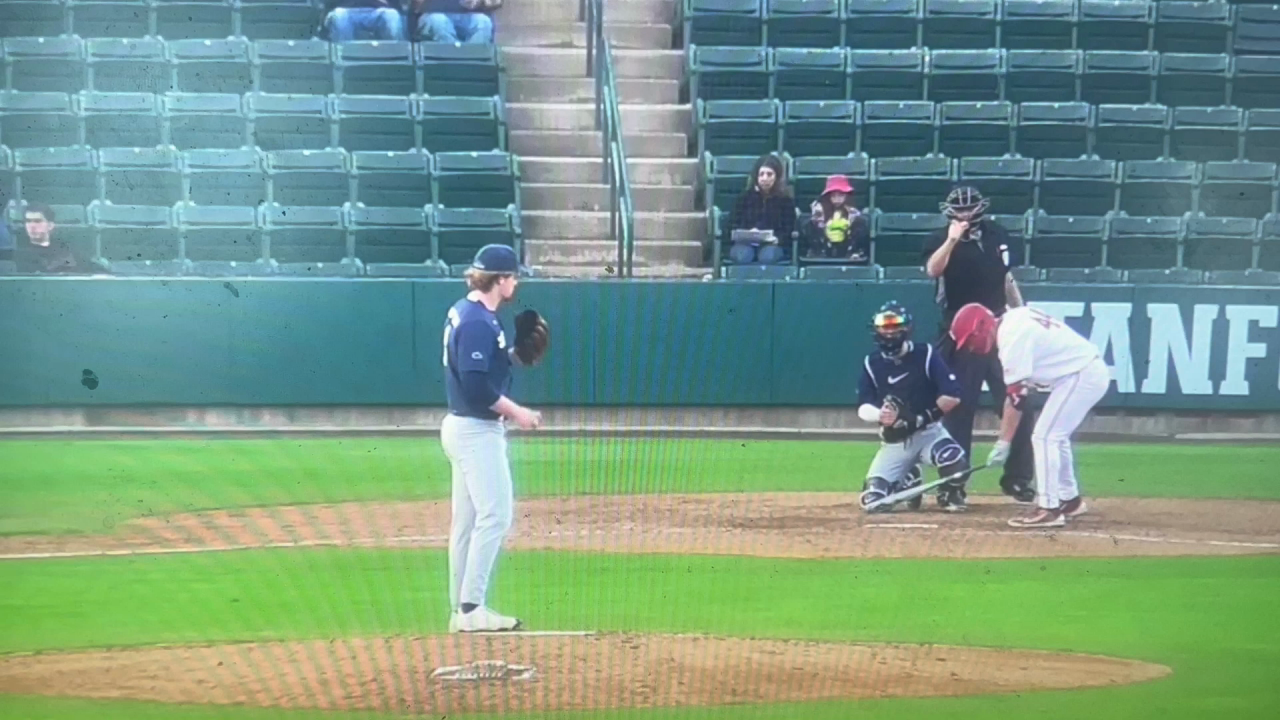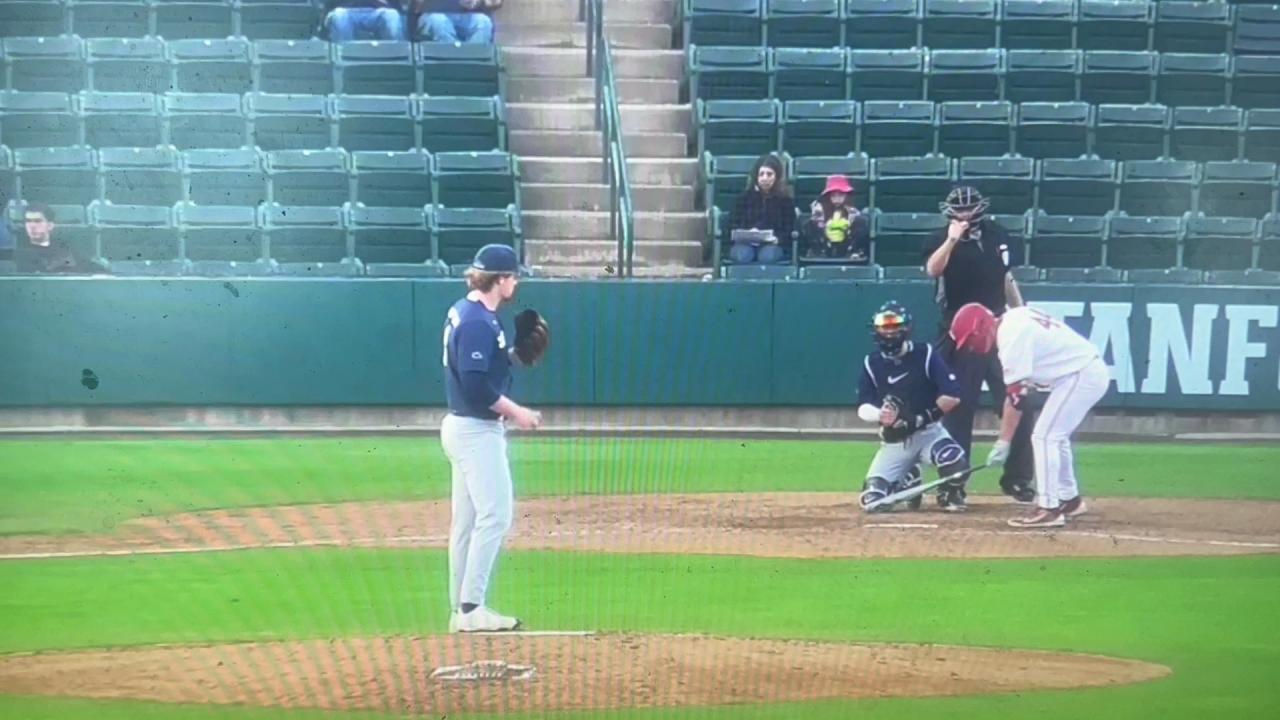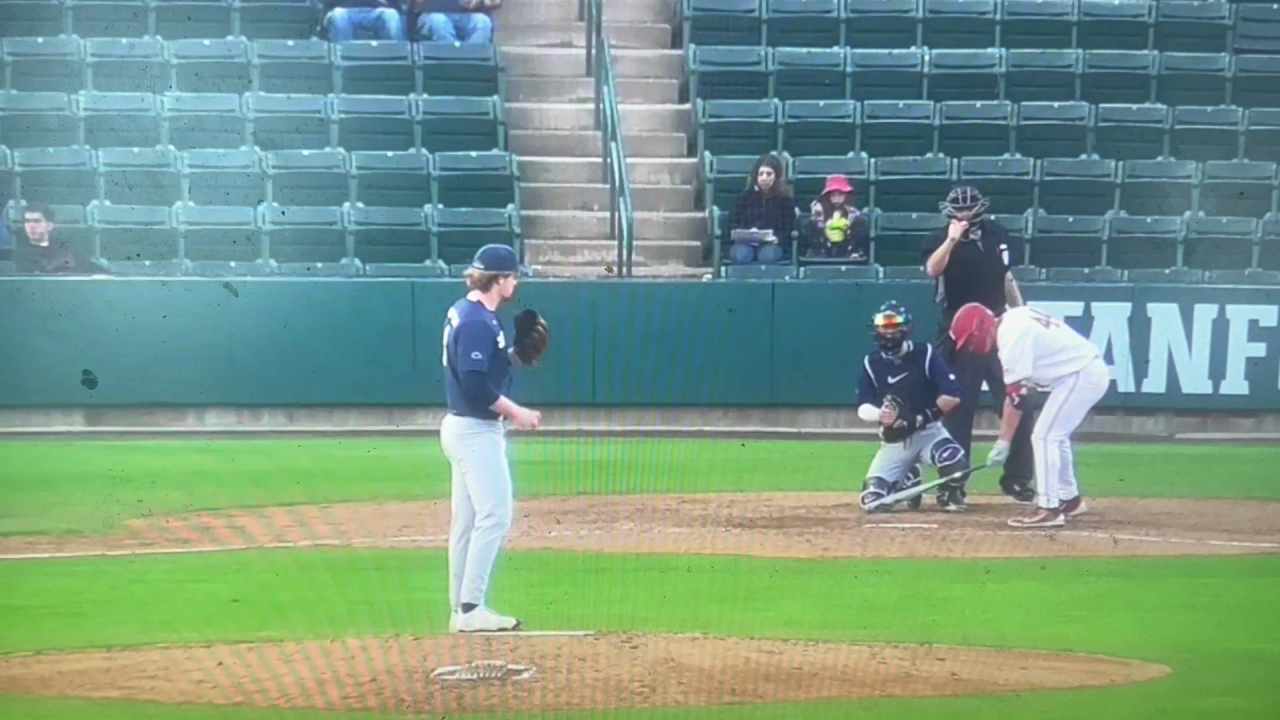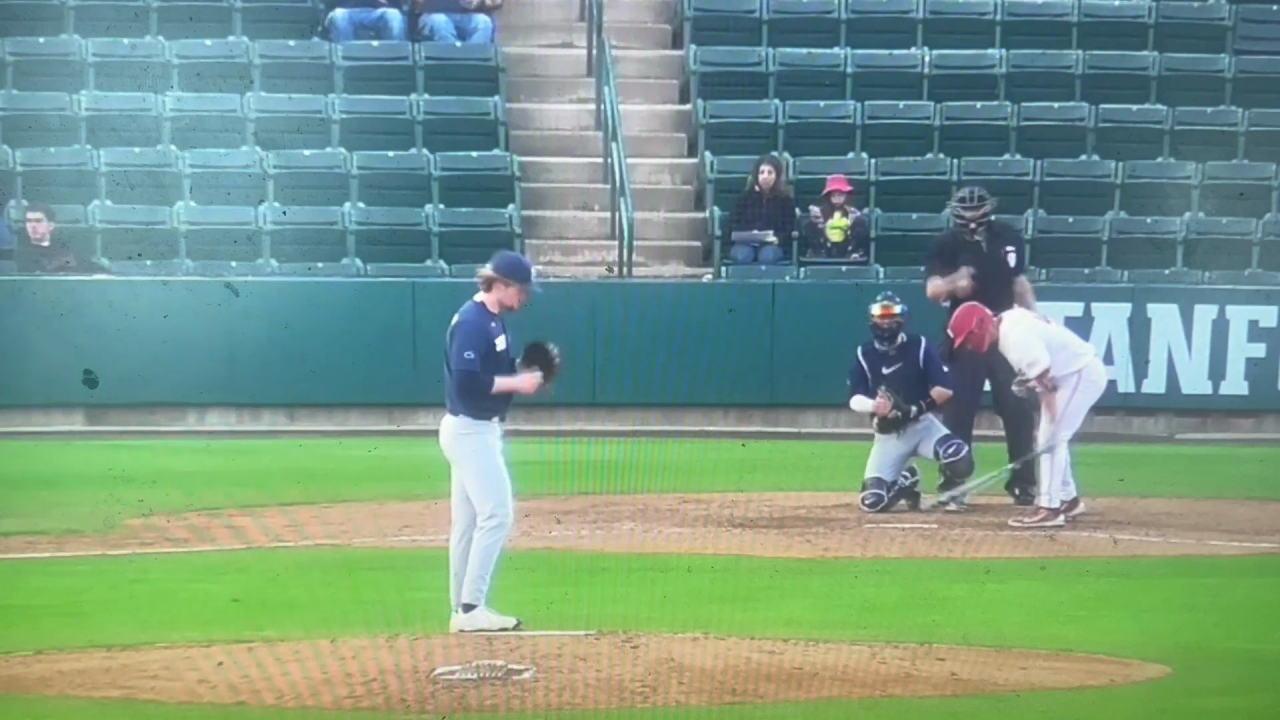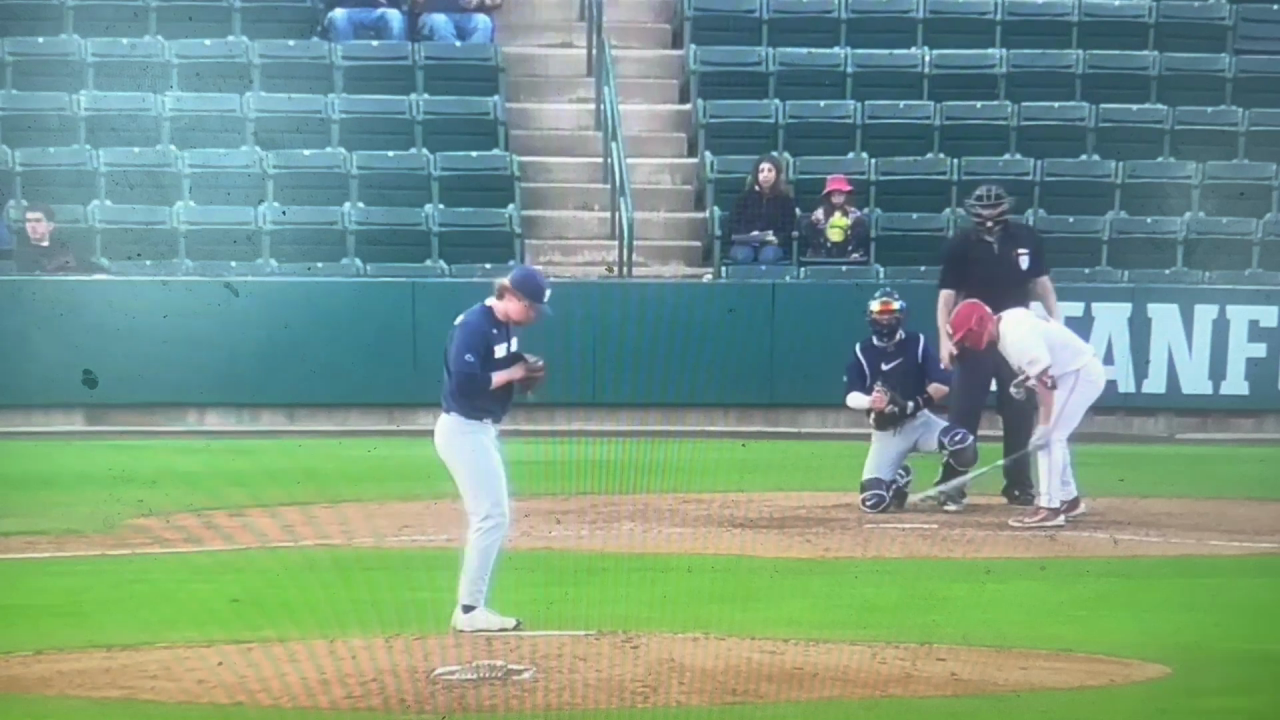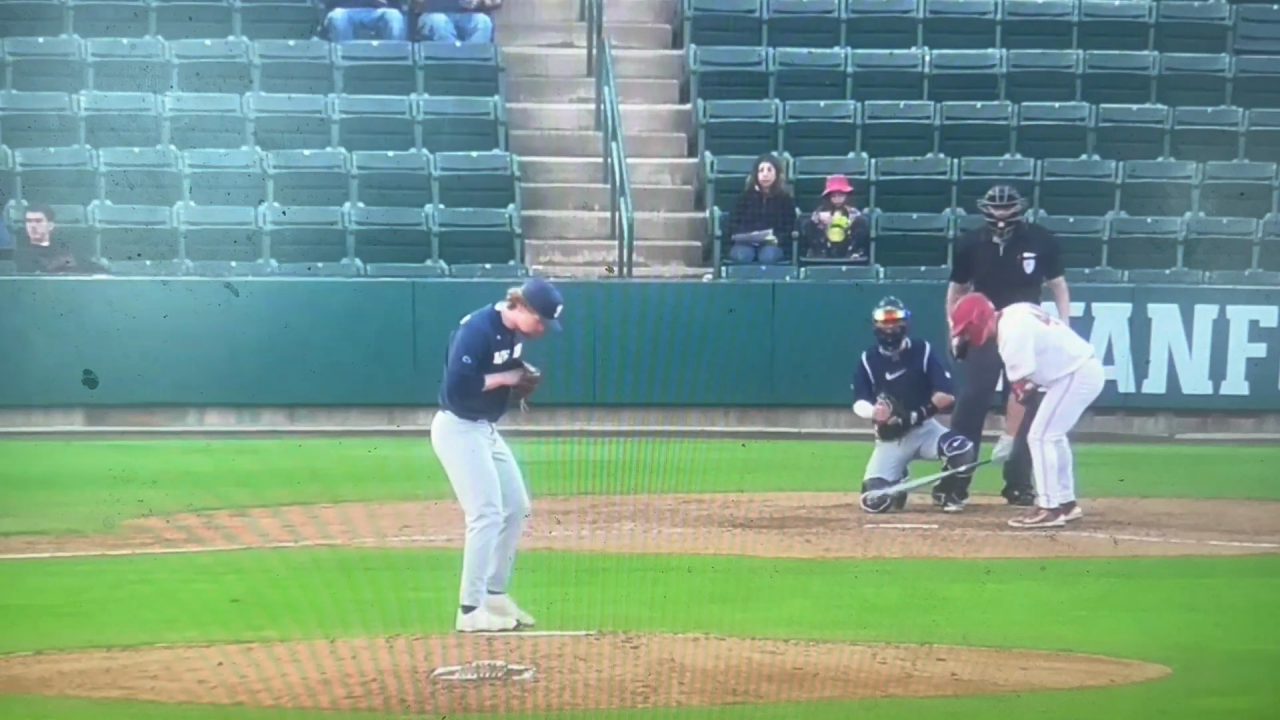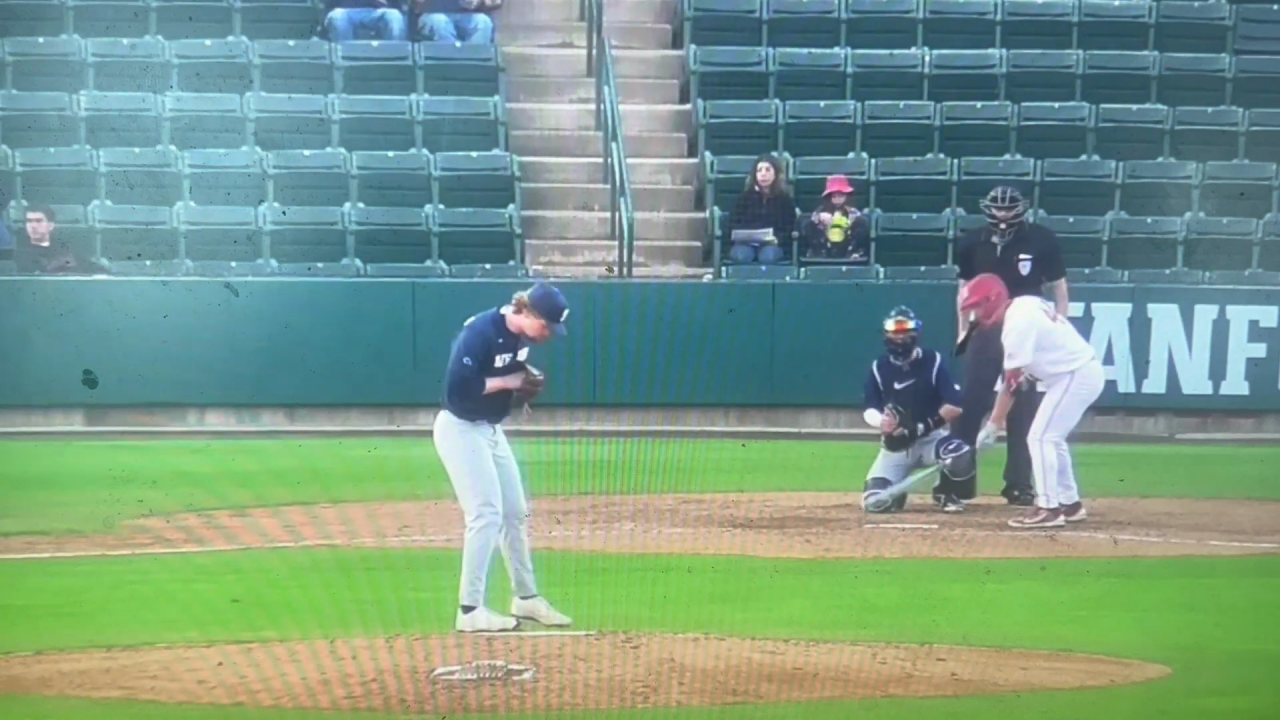
dt=0.2s
person 1, frame 1
left shoulder: (464, 311)
right shoulder: (478, 321)
right elbow: (477, 387)
left wrist: (516, 354)
right wrist: (517, 412)
left hip: (465, 427)
right hip: (477, 431)
left knee: (468, 519)
right knee: (494, 516)
left ankle: (463, 607)
right ankle: (471, 609)
person 1, frame 2
left shoulder: (464, 311)
right shoulder: (478, 321)
right elbow: (477, 386)
left wrist: (515, 353)
right wrist: (517, 413)
left hip: (465, 427)
right hip: (476, 430)
left knee: (467, 520)
right knee: (494, 516)
left ankle: (464, 607)
right ankle: (471, 609)
person 1, frame 3
left shoulder: (466, 312)
right shoulder: (476, 322)
right elbow: (477, 388)
left wrist: (513, 355)
right wrist: (516, 412)
left hip: (468, 428)
right hip: (475, 431)
left knee: (467, 520)
right knee: (495, 515)
left ankle: (464, 608)
right ankle: (470, 610)
person 1, frame 4
left shoulder: (493, 317)
right shoulder: (472, 323)
right elbow: (469, 384)
left wrist: (523, 371)
right wrist: (517, 384)
left hip: (478, 430)
right hip: (471, 431)
left knee: (468, 521)
right knee: (496, 515)
left ankle: (464, 607)
right ankle: (471, 610)
person 1, frame 5
left shoulder: (508, 325)
right shoulder: (473, 326)
right elbow: (465, 386)
left wrist: (524, 372)
right wrist: (511, 373)
left hip: (483, 429)
right hip: (463, 431)
left knee: (489, 517)
right knee: (492, 516)
left ankle: (469, 605)
right ankle: (470, 611)
person 1, frame 6
left shoulder: (515, 331)
right shoulder: (476, 329)
right elbow: (458, 386)
left wrist: (521, 377)
right wrist: (506, 378)
left hip: (485, 428)
right hip: (459, 429)
left knee: (517, 507)
right knee: (486, 515)
left ankle: (494, 594)
right ankle: (470, 610)
person 1, frame 7
left shoulder: (522, 336)
right shoulder: (479, 331)
right elbow: (458, 386)
left wrist: (526, 382)
right wrist: (507, 382)
left hip: (490, 429)
right hip: (460, 429)
left knee: (515, 512)
right knee: (486, 515)
left ankle: (526, 597)
right ankle: (470, 610)
person 2, frame 1
left shoulder: (998, 235)
right shoulder: (942, 240)
right elbow: (933, 270)
right wrist: (952, 240)
right knee: (958, 408)
left ankle: (1018, 478)
person 2, frame 2
left shoulder: (998, 234)
right shoulder: (942, 240)
right elbow: (933, 270)
right wrist: (952, 240)
right knee: (958, 408)
left ankle: (1018, 478)
person 2, frame 3
left shoulder: (998, 235)
right shoulder: (941, 241)
right elbow: (932, 270)
right wrist: (952, 241)
right knee: (958, 409)
left ankle: (1019, 479)
person 2, frame 4
left shoulder: (1009, 237)
right shoulder: (946, 244)
left elbow: (1019, 282)
right elbow: (933, 289)
right wrist: (953, 284)
left knee: (1019, 409)
right knee: (959, 410)
left ankle: (1022, 483)
right ankle: (952, 485)
person 2, frame 5
left shoulder: (1027, 238)
right shoulder: (960, 245)
left elbow: (1041, 283)
right elbow: (947, 296)
left wrist: (1055, 323)
right wrist: (945, 341)
left knee: (1020, 410)
right knee: (963, 409)
left ankle: (1018, 485)
right ankle: (952, 485)
person 2, frame 6
left shoulder: (1040, 240)
right shoulder: (971, 243)
left elbow: (1058, 284)
right elbow: (956, 290)
left wrist: (1064, 326)
left knee: (1024, 409)
right knee: (968, 407)
left ankle: (1018, 485)
right ankle: (953, 483)
person 2, frame 7
left shoulder: (1042, 241)
right shoulder: (973, 242)
left elbow: (1058, 287)
right wrist: (963, 327)
right hip: (985, 330)
left knee: (1023, 408)
right knee: (969, 404)
left ankle: (1018, 485)
right ankle: (961, 480)
person 3, frame 1
left shoulder: (1012, 339)
right shoulder: (1014, 318)
left elbow: (1015, 396)
left wrist: (1003, 442)
right wrist: (1030, 378)
left hip: (1082, 375)
right hip: (1090, 369)
left knee: (1044, 436)
right knee: (1055, 435)
left ankle: (1049, 509)
right ankle: (1069, 499)
person 3, frame 2
left shoulder: (1011, 338)
right shoulder: (1013, 317)
left elbow: (1015, 396)
left wrist: (1003, 442)
right wrist: (1030, 378)
left hip: (1083, 375)
right hip: (1090, 370)
left knee: (1044, 436)
right knee: (1055, 435)
left ankle: (1048, 509)
right ankle: (1069, 499)
person 3, frame 3
left shoulder: (1011, 338)
right shoulder: (1012, 319)
left elbow: (1016, 395)
left wrist: (1003, 442)
right wrist: (1027, 377)
left hip: (1082, 375)
right hip: (1086, 371)
left knee: (1045, 437)
right knee: (1054, 435)
left ankle: (1048, 508)
right ankle: (1069, 499)
person 3, frame 4
left shoulder: (1017, 336)
right shoulder: (1007, 322)
left elbow: (1047, 381)
left wrist: (1052, 427)
right wrist: (1026, 379)
left hip: (1083, 374)
right hip: (1070, 373)
left knee: (1052, 439)
right knee: (1049, 439)
left ankle: (1049, 508)
right ankle: (1067, 500)
person 3, frame 5
left shoulder: (1016, 334)
right shoulder: (1009, 319)
left elbow: (1045, 381)
left wrist: (1044, 426)
right wrist: (1026, 378)
left hip: (1082, 373)
right hip: (1079, 370)
left knee: (1049, 436)
right knee: (1052, 436)
left ankle: (1049, 508)
right ankle: (1069, 500)
person 3, frame 6
left shoulder: (1012, 334)
right shoulder: (1015, 312)
left elbow: (1019, 391)
right wrist: (1031, 377)
left hip: (1079, 375)
right hip: (1082, 369)
left knee: (1040, 436)
right knee: (1052, 436)
left ankle: (1048, 509)
right ankle: (1065, 502)
person 3, frame 7
left shoulder: (1017, 323)
right shoulder: (1027, 304)
left elbow: (1013, 381)
left wrist: (991, 425)
right wrist: (1028, 372)
left hip: (1078, 376)
right hip: (1081, 372)
left knee: (1040, 438)
right knee: (1052, 438)
left ankle: (1048, 508)
right ankle: (1070, 504)
person 4, frame 1
left shoulder: (926, 354)
right shoulder: (872, 363)
left elbow: (952, 396)
right elbow: (863, 409)
left wrist: (920, 419)
right wrist: (880, 415)
left hip: (928, 432)
right hip: (894, 440)
left knee: (953, 460)
right knee: (873, 501)
left ankle: (950, 493)
right ankle: (906, 482)
person 4, frame 2
left shoulder: (926, 355)
right shoulder: (871, 363)
left elbow: (952, 396)
right elbow: (863, 408)
left wrist: (920, 419)
right wrist: (880, 415)
left hip: (928, 432)
right hip: (894, 440)
left knee: (953, 460)
right knee: (872, 500)
left ankle: (950, 493)
right ankle: (905, 483)
person 4, frame 3
left shoulder: (926, 354)
right shoulder: (872, 363)
left elbow: (952, 396)
right elbow: (863, 408)
left wrist: (920, 419)
right wrist: (880, 415)
left hip: (928, 431)
right hip: (894, 440)
left knee: (953, 460)
right knee: (872, 499)
left ankle: (951, 493)
right ankle: (906, 482)
person 4, frame 4
left shoulder: (919, 346)
right shoulder: (864, 354)
left elbow: (945, 389)
right elbow: (855, 400)
left wrist: (914, 410)
right wrist: (874, 406)
left hip: (922, 424)
right hip: (888, 434)
left knee: (958, 456)
right knee: (872, 501)
right ankle: (903, 482)
person 4, frame 5
left shoulder: (917, 343)
right shoulder: (862, 351)
left elbow: (942, 385)
right elbow: (851, 397)
left wrist: (911, 406)
right wrist: (870, 402)
left hip: (919, 420)
right hip: (886, 430)
left knee: (963, 444)
right knee: (873, 501)
right ankle: (897, 481)
person 4, frame 6
left shoulder: (923, 351)
right shoulder: (869, 359)
left elbow: (947, 394)
right elbow: (858, 403)
left wrist: (915, 417)
right wrist: (874, 411)
left hip: (924, 429)
right hip: (890, 438)
left knee: (962, 451)
right knee: (873, 502)
right ankle: (896, 484)
person 4, frame 7
left shoulder: (933, 362)
right shoulder: (879, 367)
left elbow: (955, 406)
right elbow: (869, 411)
left wrist: (921, 428)
right wrist: (881, 421)
left hip: (930, 438)
right hip: (896, 446)
left knee: (959, 455)
right knee: (875, 501)
left ankle: (947, 494)
right ankle: (896, 486)
